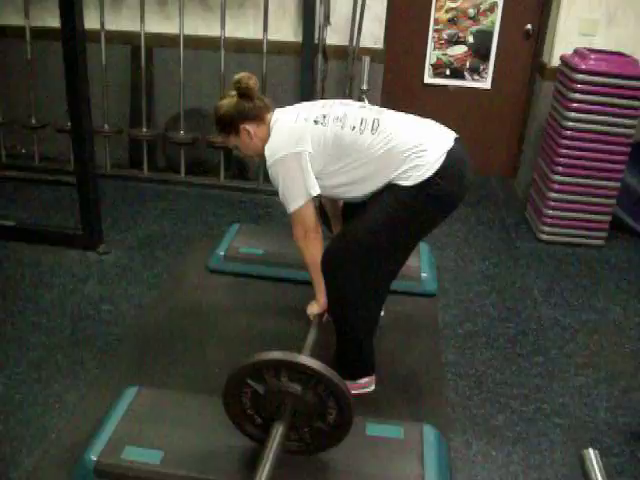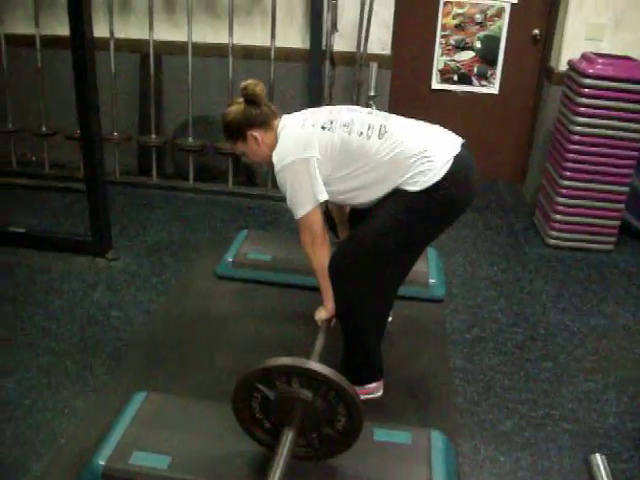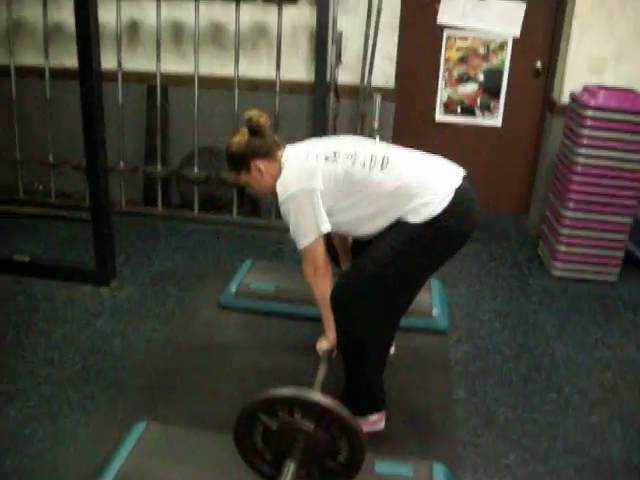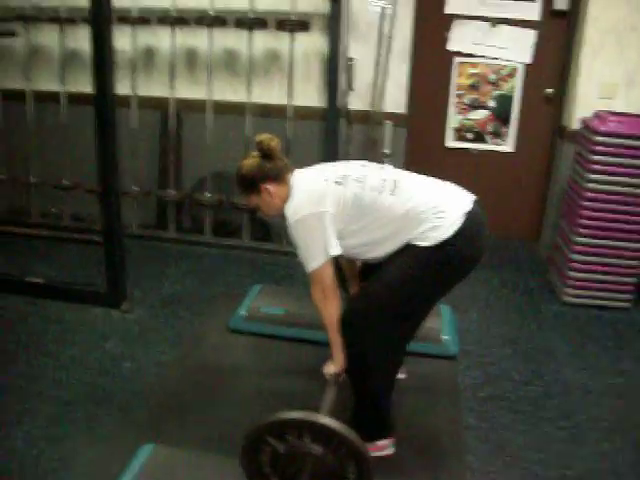
dt=0.2s
person 1, frame 1
left shoulder: (282, 149)
right shoulder: (295, 119)
left elbow: (307, 232)
right elbow: (331, 174)
left wrist: (321, 297)
right wrist: (340, 233)
left hip: (432, 177)
right hip: (441, 150)
left knee: (344, 261)
right knee: (356, 226)
left ankle: (355, 372)
right ankle: (364, 303)
person 1, frame 2
left shoulder: (290, 155)
right shoulder: (303, 126)
left elbow: (314, 237)
right elbow: (338, 182)
left wrist: (329, 302)
right wrist: (346, 238)
left hip: (437, 182)
right hip: (447, 155)
left knee: (350, 267)
right knee: (363, 229)
left ankle: (363, 378)
right ankle: (373, 307)
person 1, frame 3
left shoulder: (294, 186)
right shoulder: (306, 157)
left elbow: (316, 268)
right elbow: (340, 214)
left wrist: (331, 332)
right wrist: (349, 268)
left hip: (439, 214)
right hip: (449, 187)
left knee: (352, 297)
right knee: (365, 265)
left ankle: (365, 409)
right ankle: (376, 338)
person 1, frame 4
left shoulder: (303, 209)
right shoulder: (315, 180)
left elbow: (324, 291)
right elbow: (347, 243)
left wrist: (338, 356)
right wrist: (357, 292)
left hip: (448, 239)
right hip: (459, 213)
left knee: (361, 321)
right knee: (375, 286)
left ankle: (373, 434)
right ankle: (384, 362)
